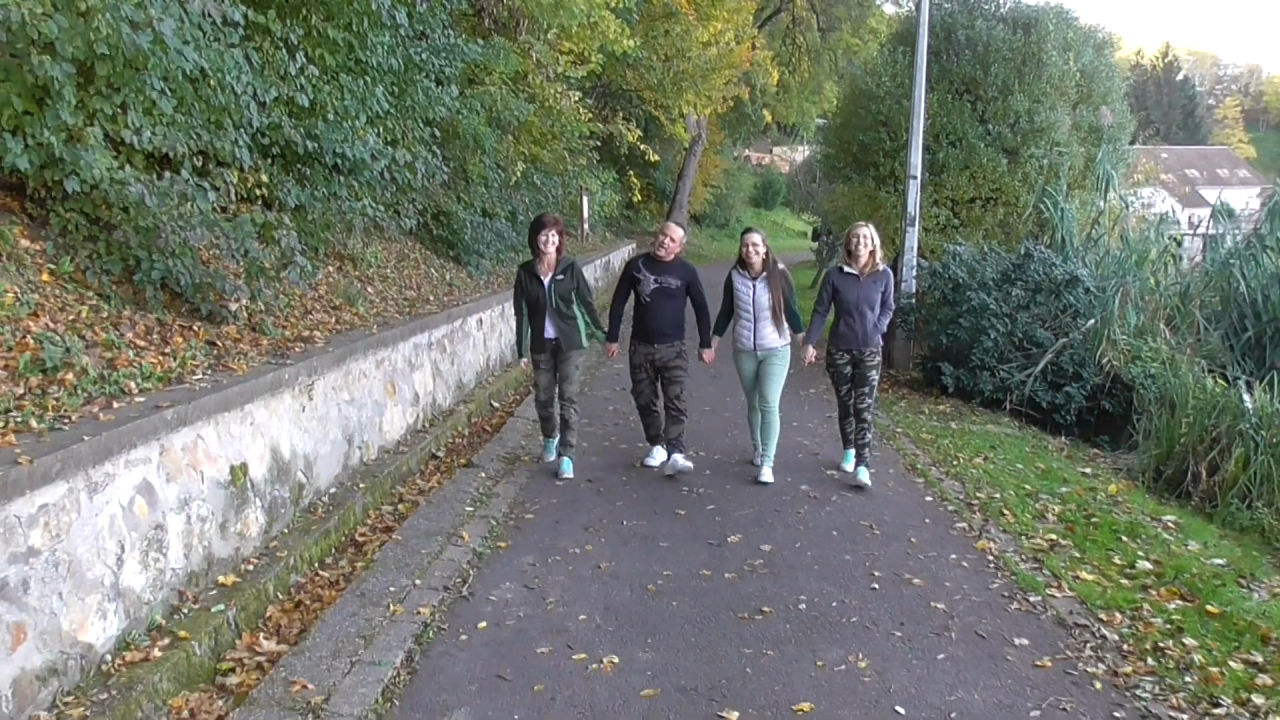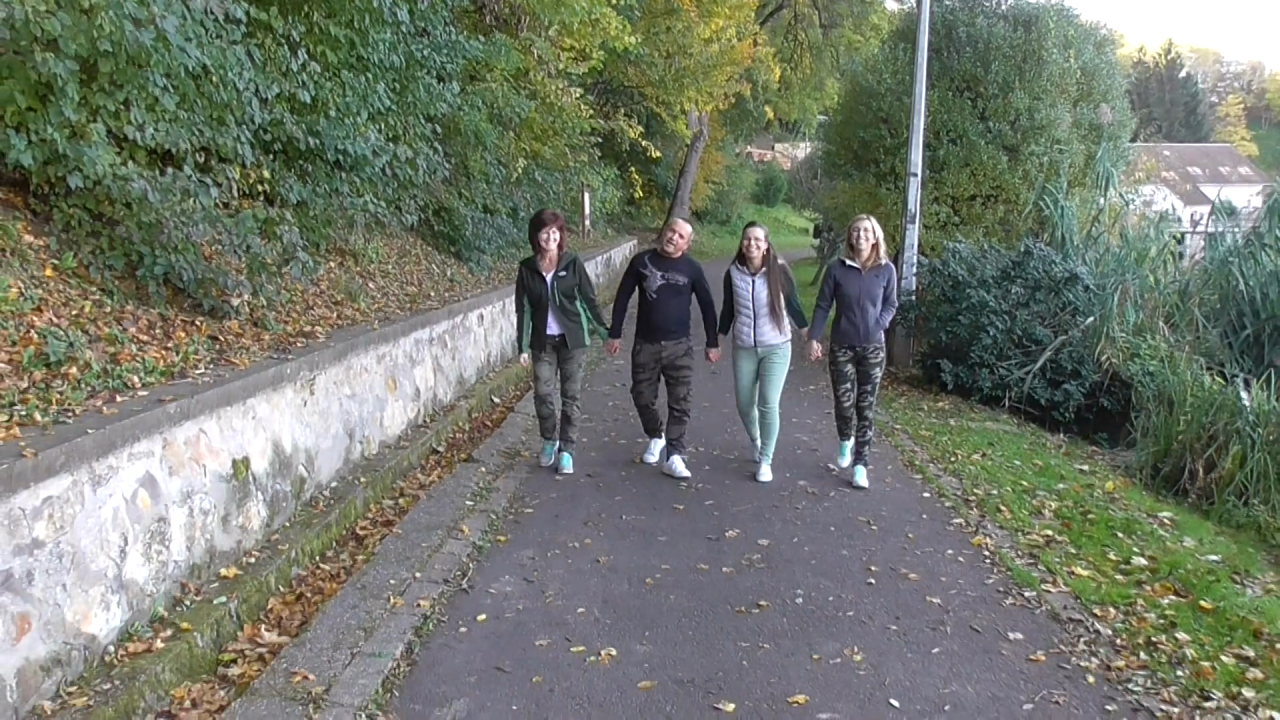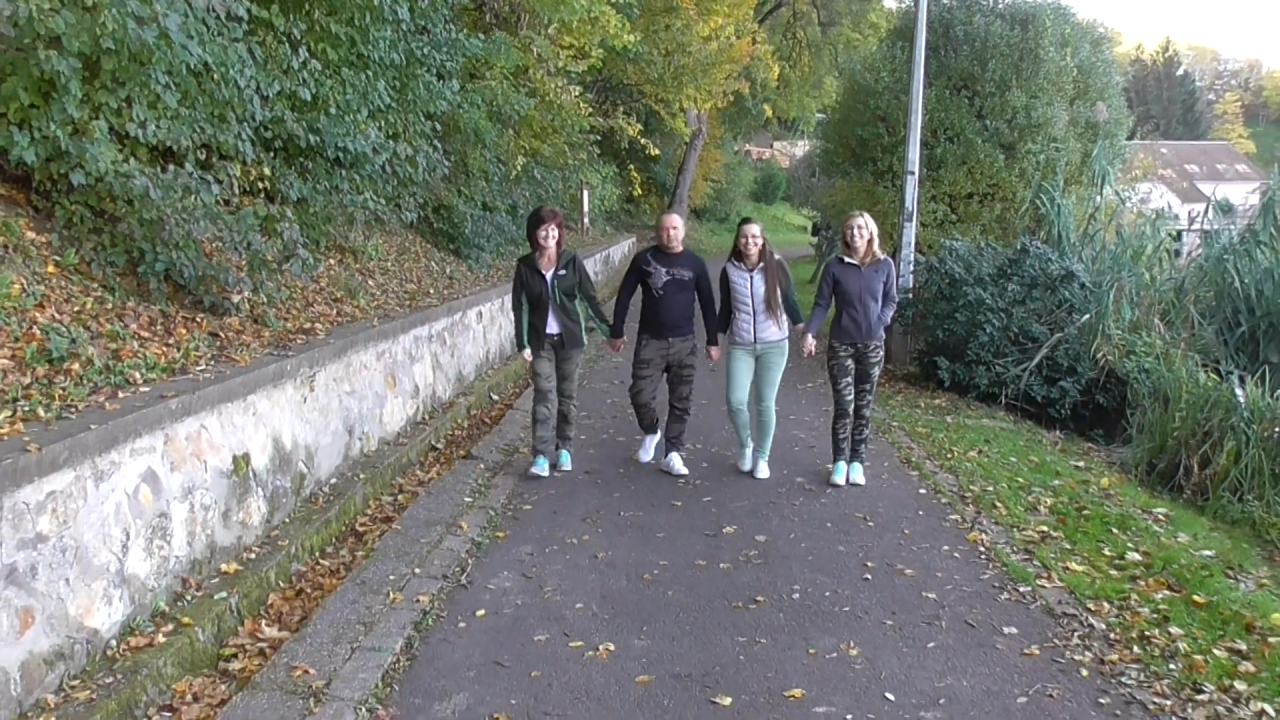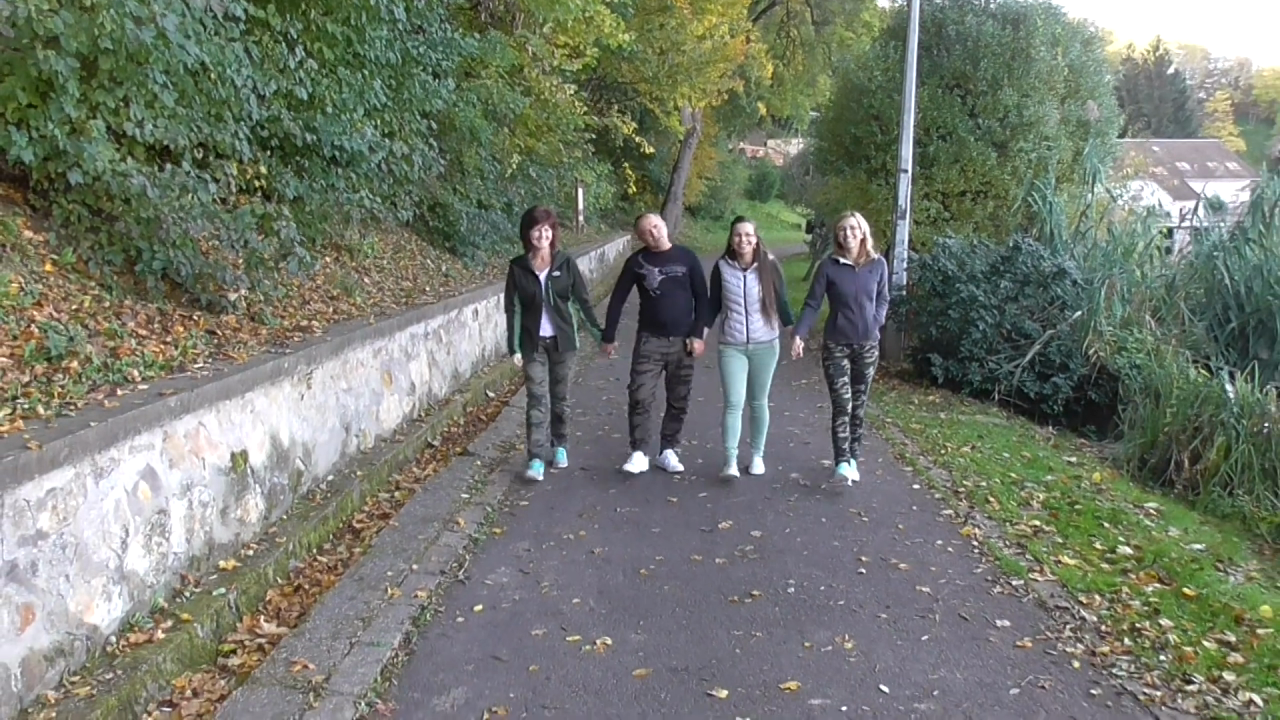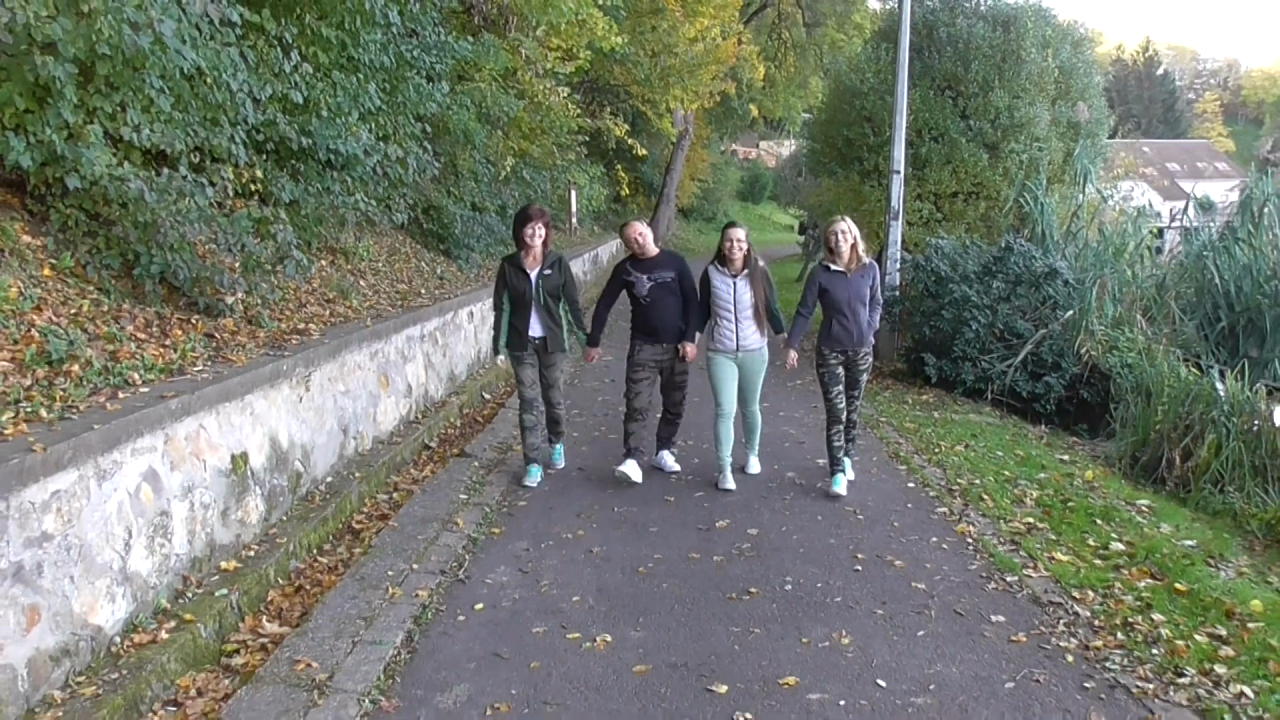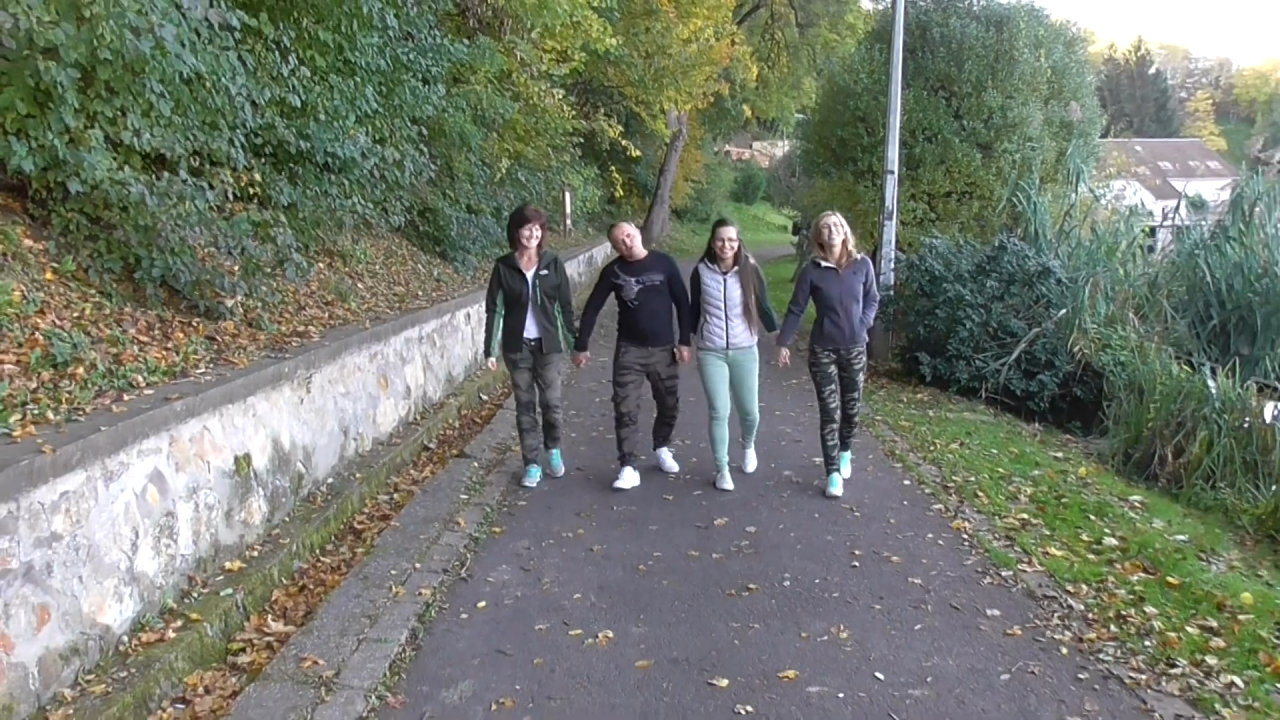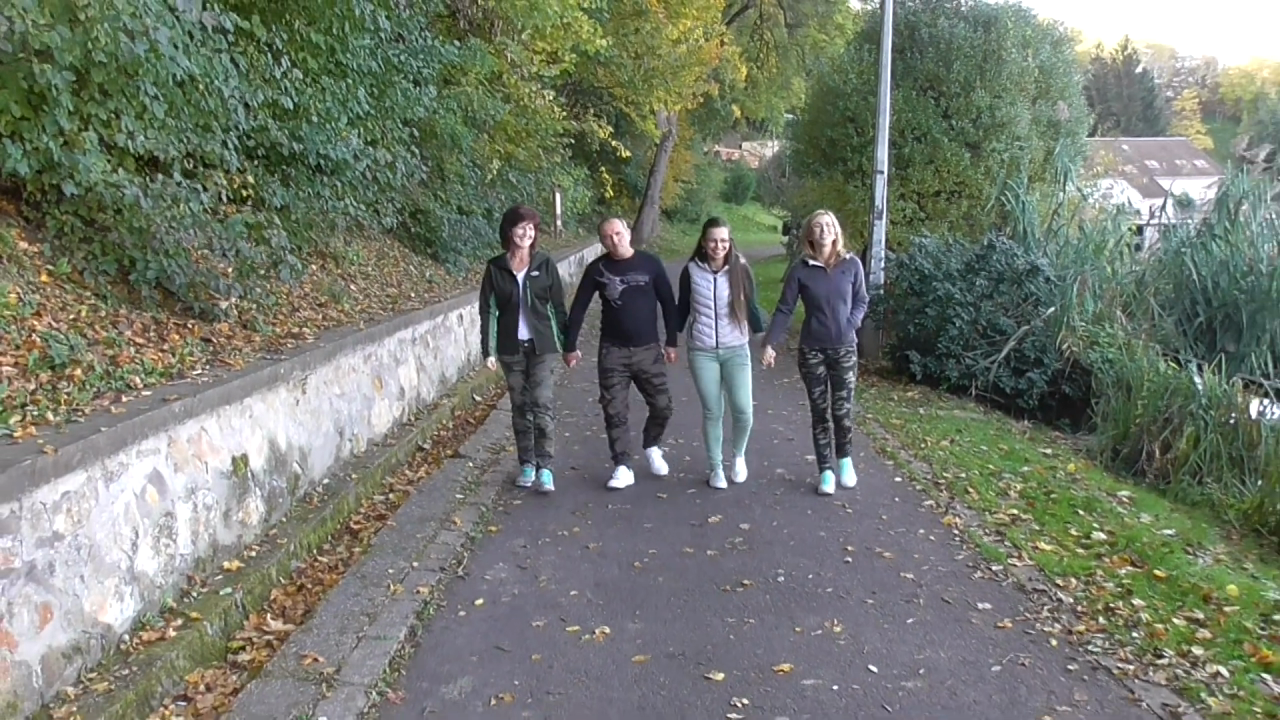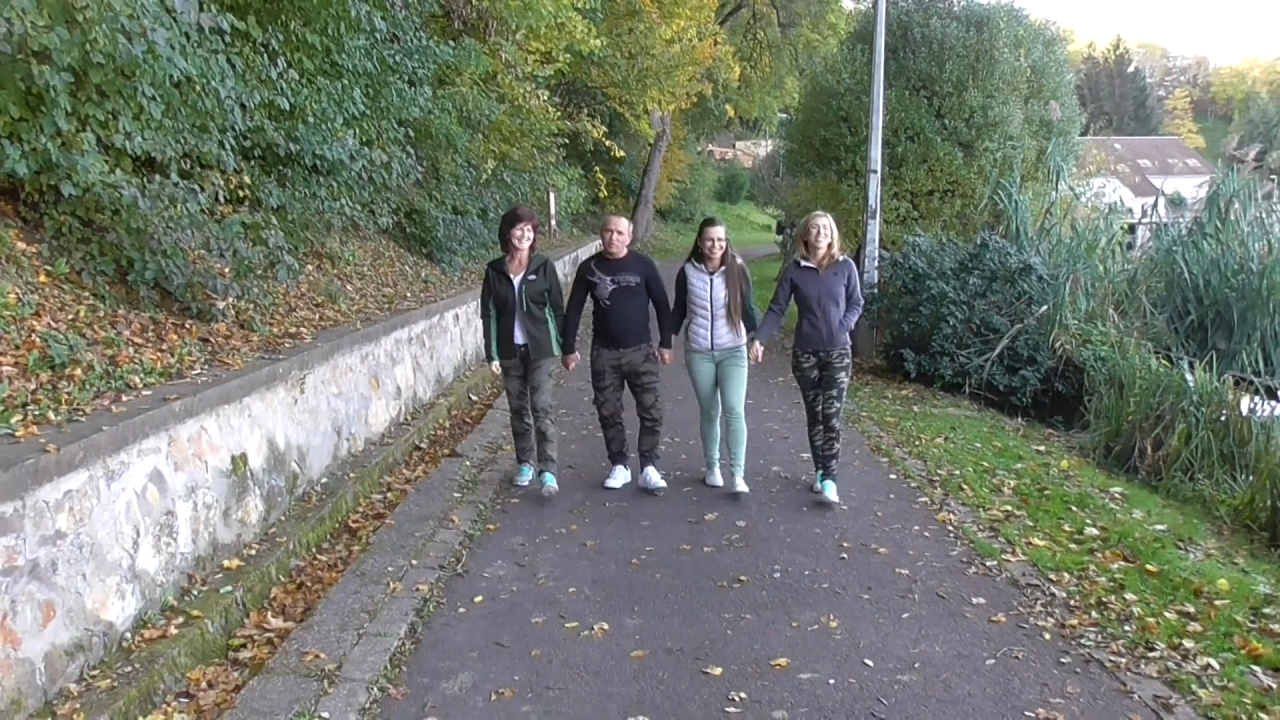
dt=0.2s
person 1, frame 1
left shoulder: (884, 275)
right shoulder: (834, 274)
left elbow: (888, 308)
right elbow: (820, 311)
left wrist: (877, 329)
right wrist: (809, 343)
left hip: (870, 351)
right hip: (839, 350)
left knee: (864, 408)
right knee: (845, 405)
left ankle: (862, 466)
right ankle: (849, 450)
person 1, frame 2
left shoulder: (886, 269)
right shoulder: (836, 268)
left elbow: (891, 304)
right elbow: (823, 305)
left wrist: (879, 325)
right wrist: (814, 338)
left hip: (873, 347)
right hip: (841, 346)
left knee: (865, 407)
right knee: (844, 404)
left ankle: (860, 465)
right ankle: (846, 441)
person 1, frame 3
left shoulder: (884, 265)
right shoulder: (835, 266)
left elbow: (891, 300)
right elbow: (822, 304)
left wrist: (880, 322)
right wrist: (809, 333)
left hip: (872, 345)
right hip: (841, 344)
left knee: (863, 406)
right knee: (844, 404)
left ankle: (856, 461)
right ankle: (839, 462)
person 1, frame 4
left shoulder: (878, 265)
right shoulder: (828, 267)
left elbow: (883, 300)
right elbow: (812, 304)
left wrist: (875, 322)
right wrist: (798, 335)
left hip: (867, 345)
right hip: (836, 345)
left knee: (858, 406)
right knee: (841, 404)
left ankle: (852, 458)
right ankle: (841, 464)
person 1, frame 5
left shoulder: (870, 268)
right shoulder: (820, 273)
left elbow: (876, 304)
right elbow: (804, 312)
left wrist: (870, 328)
right wrist: (792, 346)
left hip: (862, 350)
right hip: (830, 351)
left knee: (852, 409)
right knee: (836, 412)
left ankle: (845, 457)
right ankle: (837, 474)
person 1, frame 6
left shoulder: (862, 264)
right shoulder: (812, 271)
left elbow: (872, 300)
right elbow: (796, 309)
left wrist: (863, 325)
right wrist: (783, 343)
left hip: (855, 348)
right hip: (822, 349)
left knee: (851, 408)
right knee: (829, 412)
left ankle: (845, 451)
right ankle: (833, 473)
person 1, frame 7
left shoulder: (851, 265)
right shoulder: (800, 270)
left elbow: (861, 301)
right elbow: (784, 309)
left wrist: (851, 325)
right wrist: (770, 343)
left hip: (845, 349)
right hip: (812, 350)
left knee: (842, 410)
right knee: (820, 413)
left ankle: (844, 458)
right ankle: (826, 470)
person 1, frame 8
left shoulder: (845, 266)
right shoulder: (793, 270)
left elbow: (856, 304)
right elbow: (777, 309)
left wrist: (843, 327)
right wrist: (758, 339)
left hip: (838, 351)
right hip: (805, 352)
left knee: (832, 414)
right knee: (814, 414)
left ankle: (829, 479)
right ankle: (821, 470)
person 2, frame 1
left shoulder: (571, 267)
right shoulder: (525, 272)
left elbow: (586, 304)
right elbow: (521, 313)
left wrist: (603, 337)
right wrist: (522, 350)
left hip: (571, 343)
right hip: (541, 345)
left knee: (569, 399)
right knee: (543, 399)
left ankle: (566, 456)
right ankle: (550, 437)
person 2, frame 2
left shoulder: (573, 263)
right shoulder: (527, 268)
left elbow: (589, 300)
right elbow: (523, 309)
left wrist: (606, 333)
right wrist: (523, 346)
left hip: (573, 340)
right hip: (543, 342)
left knee: (571, 396)
right knee: (543, 394)
left ankle: (566, 451)
right ankle: (549, 440)
person 2, frame 3
left shoulder: (572, 261)
right shoulder: (525, 266)
left elbow: (589, 298)
right elbow: (520, 307)
left wrist: (610, 331)
right wrist: (522, 343)
left hip: (570, 338)
right hip: (540, 340)
left knee: (567, 395)
right knee: (543, 394)
left ankle: (563, 448)
right ankle: (541, 456)
person 2, frame 4
left shoulder: (566, 263)
right shoulder: (518, 267)
left elbow: (582, 301)
right elbow: (512, 309)
left wrist: (600, 334)
right wrist: (514, 347)
left hip: (562, 341)
right hip: (532, 343)
left knee: (560, 396)
right knee: (537, 398)
left ankle: (559, 445)
right ankle: (536, 461)
person 2, frame 5
left shoulder: (558, 263)
right shoulder: (509, 266)
left elbow: (572, 303)
right elbow: (501, 308)
left wrist: (585, 339)
right wrist: (498, 346)
left hip: (553, 342)
right hip: (522, 344)
left knee: (554, 399)
right knee: (529, 402)
left ankle: (556, 442)
right ankle: (533, 464)
person 2, frame 6
left shoulder: (553, 264)
right shoulder: (503, 267)
left elbow: (565, 305)
right elbow: (494, 309)
left wrist: (574, 343)
right wrist: (490, 349)
left hip: (548, 345)
right hip: (517, 346)
left knee: (551, 402)
right knee: (525, 405)
left ankle: (553, 448)
right ankle: (532, 464)
person 2, frame 7
left shoulder: (545, 264)
right shoulder: (495, 268)
left elbow: (558, 305)
right elbow: (487, 310)
left wrist: (568, 343)
right wrist: (488, 349)
left hip: (542, 345)
right hip: (511, 347)
left knee: (542, 404)
right knee: (520, 407)
left ankle: (545, 468)
right ankle: (527, 464)
person 2, frame 8
left shoulder: (544, 266)
right shoulder: (495, 271)
left elbow: (557, 309)
right elbow: (488, 314)
right wrist: (491, 354)
left hip: (541, 350)
right hip: (510, 351)
left knee: (542, 409)
right knee: (518, 410)
left ankle: (548, 472)
right ankle: (525, 463)
person 3, frame 1
left shoulder: (779, 274)
right shoulder: (734, 276)
left elbow: (791, 310)
right elbow: (726, 312)
right wrist: (712, 345)
left hip: (776, 351)
right hip: (744, 351)
left knee: (769, 405)
right knee: (753, 404)
left ankle: (766, 465)
right ankle: (758, 450)
person 3, frame 2
left shoulder: (780, 270)
right shoulder: (733, 273)
left elbow: (793, 305)
right elbow: (728, 310)
left hip: (776, 348)
right hip: (744, 349)
left knee: (769, 405)
right knee: (745, 404)
left ankle: (765, 462)
right ankle: (755, 440)
person 3, frame 3
left shoulder: (776, 266)
right shoulder: (729, 270)
left elbow: (789, 301)
right elbow: (725, 308)
left hip: (774, 345)
right hip: (740, 346)
left knee: (765, 404)
right knee: (735, 402)
left ankle: (762, 459)
right ankle: (745, 445)
person 3, frame 4
left shoulder: (769, 265)
right shoulder: (721, 268)
left elbow: (781, 302)
right elbow: (714, 305)
left hip: (765, 345)
right hip: (731, 346)
left knee: (758, 402)
right knee: (733, 402)
left ankle: (757, 454)
right ankle: (730, 461)
person 3, frame 5
left shoulder: (759, 272)
right shoulder: (711, 274)
left elbow: (771, 308)
right elbow: (703, 310)
left hip: (754, 352)
right hip: (720, 353)
left knee: (750, 407)
right knee: (725, 409)
left ankle: (752, 454)
right ankle: (725, 470)
person 3, frame 6
left shoulder: (750, 270)
right shoulder: (701, 272)
left elbow: (763, 306)
right elbow: (694, 309)
left hip: (745, 351)
right hip: (710, 352)
left knee: (749, 410)
right knee: (719, 412)
left ankle: (748, 447)
right ankle: (722, 470)
person 3, frame 7
left shoulder: (740, 269)
right shoulder: (691, 271)
left elbow: (751, 307)
right elbow: (682, 308)
left hip: (736, 350)
right hip: (701, 352)
left knee: (743, 409)
right knee: (712, 412)
left ankle: (738, 455)
right ankle: (716, 468)
person 3, frame 8
left shoulder: (737, 269)
right shoulder: (687, 272)
left elbow: (747, 308)
right elbow: (679, 309)
left hip: (733, 351)
right hip: (698, 353)
left knee: (734, 412)
right knee: (709, 412)
left ankle: (738, 475)
right ankle: (712, 466)
person 4, frame 1
left shoulder: (686, 271)
right shoulder: (636, 265)
left elbow: (700, 308)
right elbow: (619, 302)
left wrist: (705, 344)
right wrist: (612, 338)
left hip: (673, 348)
right hip: (640, 347)
left knee: (676, 402)
right knee: (645, 401)
left ankle: (675, 457)
right ankle: (657, 446)
person 4, frame 2
left shoulder: (692, 268)
right shoulder: (641, 261)
left elbow: (707, 306)
right elbow: (623, 297)
left wrist: (712, 343)
right wrist: (615, 334)
left hip: (679, 346)
right hip: (645, 344)
left knee: (680, 403)
right knee: (643, 399)
left ankle: (674, 458)
right ankle: (656, 438)
person 4, frame 3
left shoulder: (695, 263)
right shoulder: (644, 259)
left elbow: (707, 303)
right elbow: (624, 295)
left wrist: (713, 341)
right wrist: (617, 333)
left hip: (684, 343)
right hip: (650, 341)
left knee: (681, 402)
right knee: (641, 396)
left ankle: (672, 455)
right ankle: (651, 432)
person 4, frame 4
left shoulder: (687, 257)
right shoulder: (636, 262)
left elbow: (701, 297)
right elbow: (618, 299)
left wrist: (698, 334)
right wrist: (608, 337)
left hip: (682, 341)
right hip: (650, 340)
left knee: (678, 401)
right knee: (640, 396)
left ankle: (668, 451)
right ankle: (638, 453)
person 4, frame 5
left shoulder: (675, 262)
right shoulder: (624, 269)
left elbow: (692, 301)
right elbow: (604, 304)
left wrist: (690, 338)
right wrist: (593, 342)
left hip: (675, 346)
right hip: (643, 346)
left knee: (674, 405)
right knee: (637, 405)
left ankle: (664, 452)
right ankle: (632, 462)
person 4, frame 6
left shoulder: (664, 263)
right shoulder: (612, 271)
left elbow: (682, 303)
right elbow: (592, 308)
left wrist: (684, 341)
right wrist: (581, 346)
left hip: (664, 349)
right hip: (629, 350)
left knee: (669, 407)
right knee: (625, 409)
left ankle: (662, 448)
right ankle: (629, 468)
person 4, frame 7
left shoulder: (650, 263)
right shoulder: (596, 269)
left elbow: (668, 303)
right elbow: (579, 308)
left wrist: (671, 342)
right wrist: (570, 346)
left hip: (648, 349)
right hip: (612, 351)
left knee: (662, 405)
right knee: (614, 412)
left ankle: (652, 446)
right ankle: (622, 468)
person 4, frame 8
left shoulder: (643, 265)
right shoulder: (588, 268)
left elbow: (661, 305)
right elbow: (574, 309)
left wrist: (665, 343)
right wrist: (569, 348)
left hip: (640, 351)
right hip: (604, 353)
left knee: (651, 410)
right knee: (608, 413)
left ankle: (649, 470)
right ankle: (620, 467)
